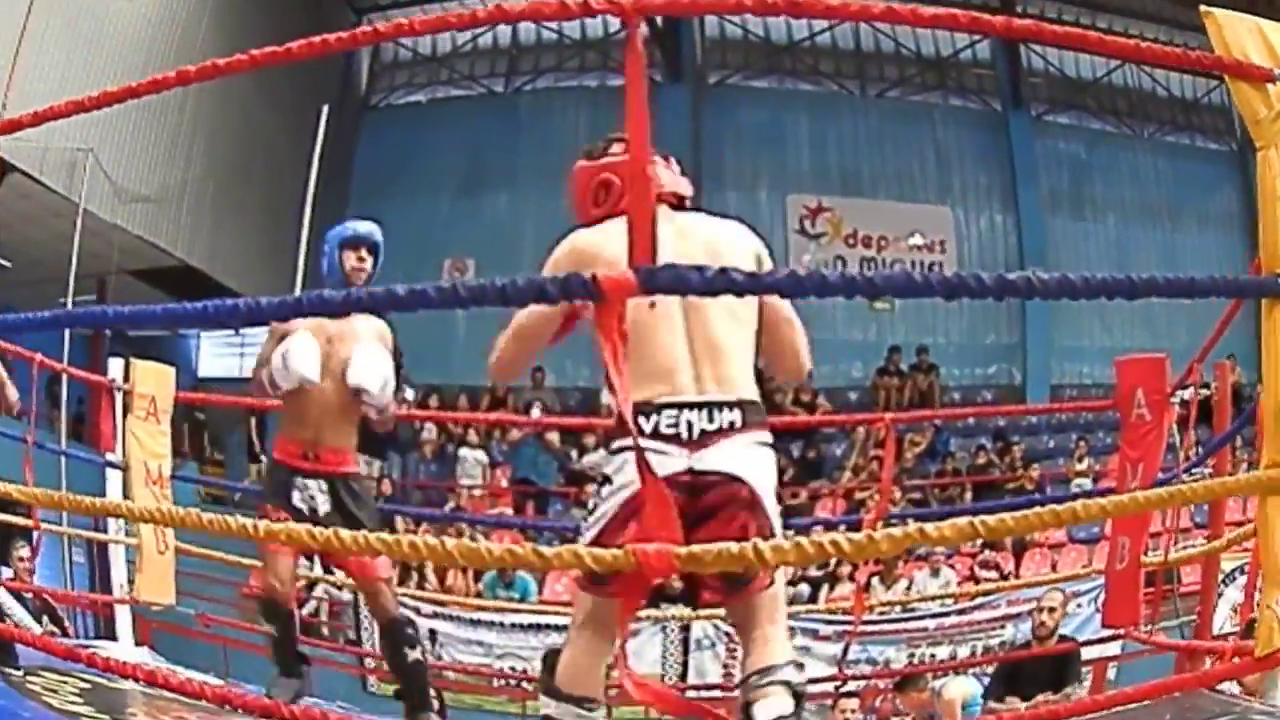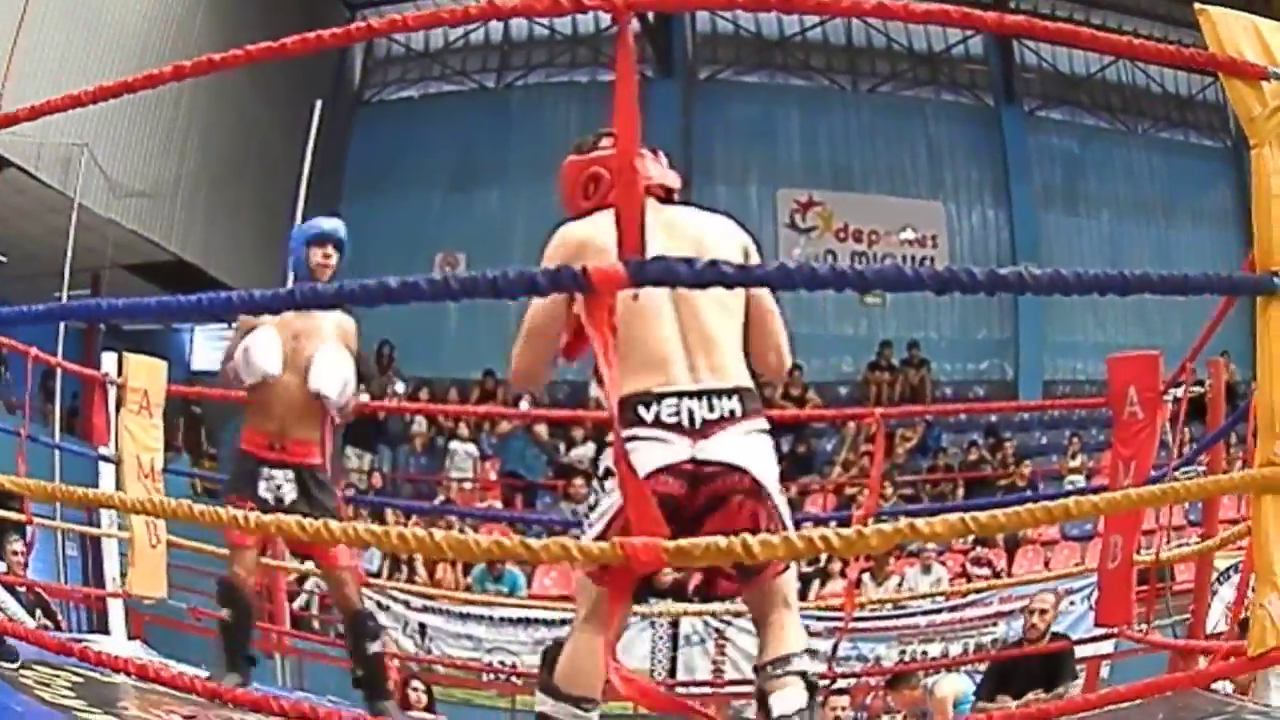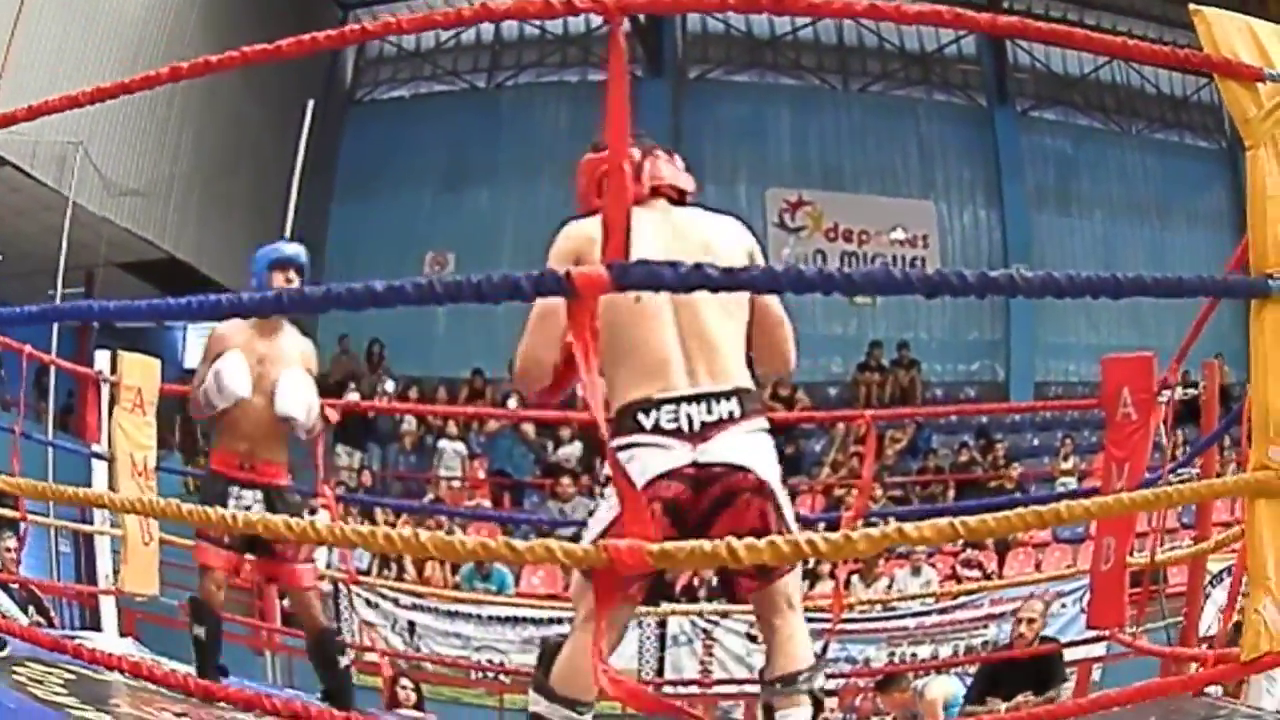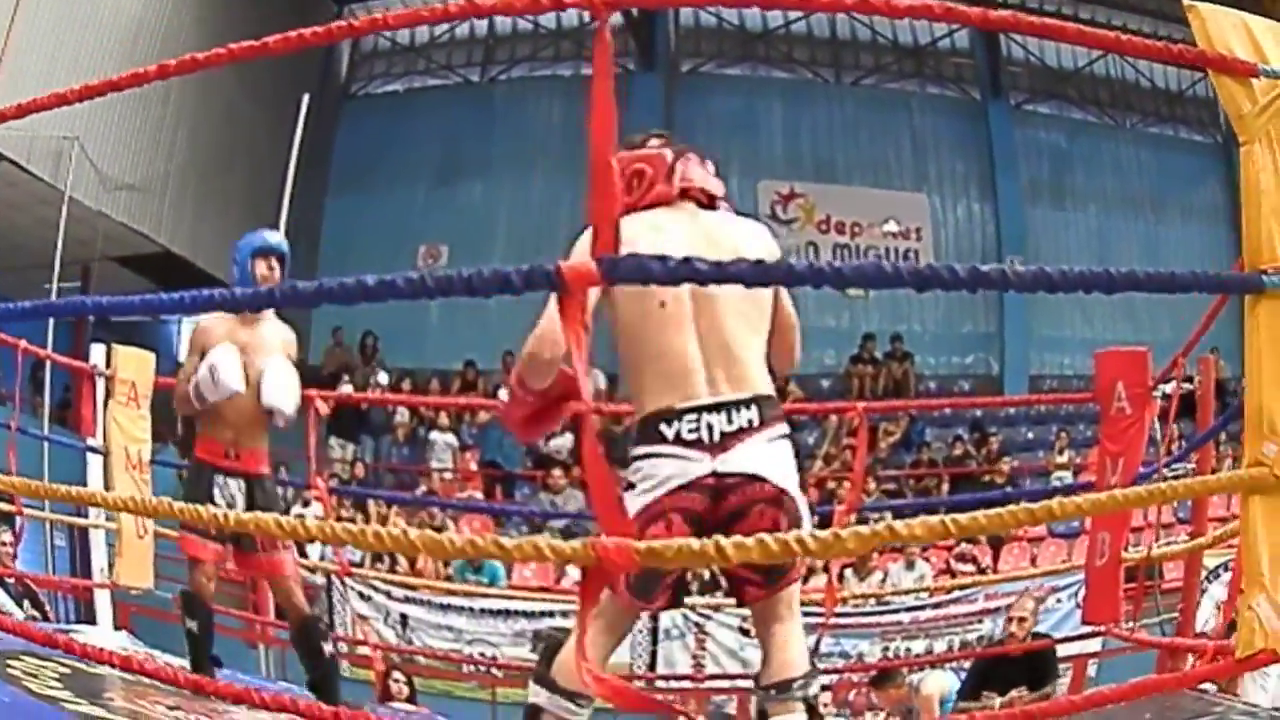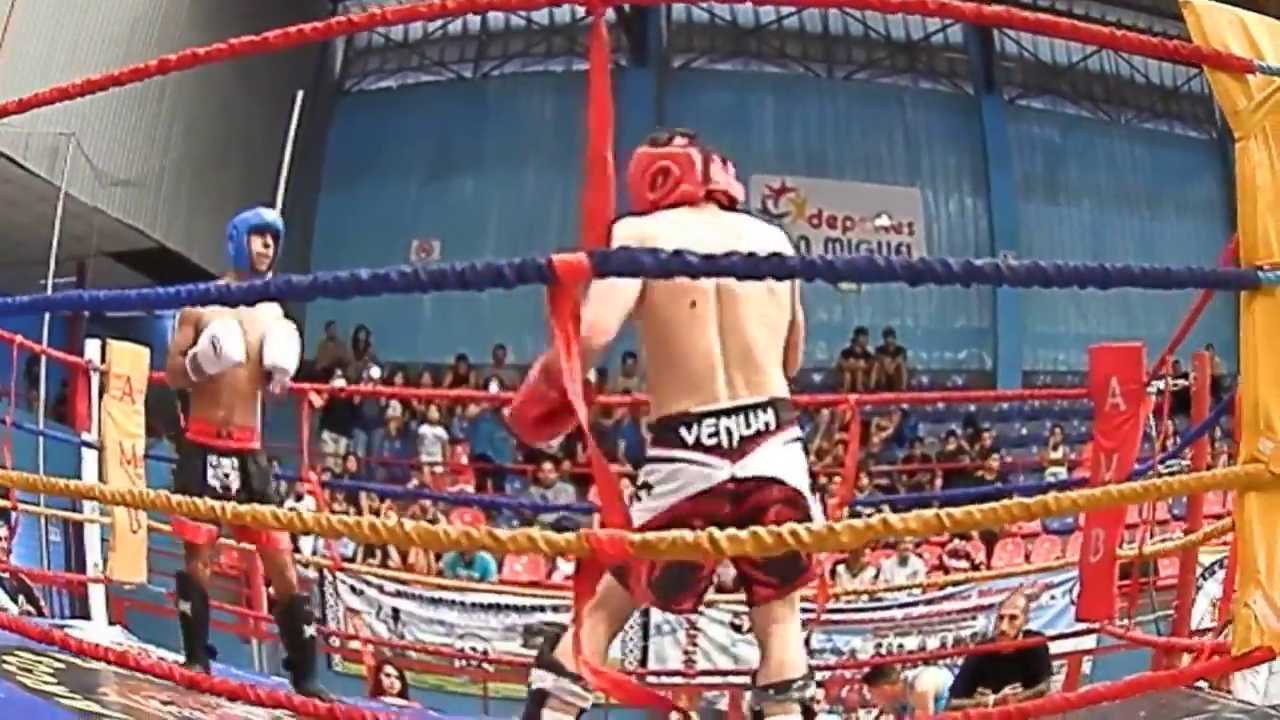
dt=0.1s
person 1, frame 1
left shoulder: (586, 246)
right shoulder: (737, 238)
left elbow: (503, 365)
right elbow: (795, 364)
left wrist: (555, 312)
left hip: (648, 455)
right hip: (740, 449)
left knee: (596, 626)
right knee: (763, 623)
person 1, frame 2
left shoulder: (579, 238)
right shoulder: (726, 231)
left elbow: (527, 374)
right elbow: (775, 363)
left wrist: (565, 318)
left hip: (649, 447)
right hip: (739, 439)
left knee: (597, 622)
right knee: (777, 610)
person 1, frame 3
left shoulder: (582, 239)
right shoulder: (734, 233)
left elbow: (533, 369)
right elbow: (781, 362)
left hip: (650, 452)
right hip: (743, 444)
left knee: (595, 625)
right knee: (781, 613)
person 1, frame 4
right shoulder: (754, 236)
left elbow: (542, 354)
left wrist: (528, 390)
left hip: (667, 457)
right hip: (759, 451)
left knee: (600, 622)
right knee: (778, 617)
person 1, frame 5
left shoulder: (638, 233)
right shoulder: (773, 239)
left elbow: (591, 335)
left wrist: (551, 381)
left hip: (686, 460)
right hip: (775, 450)
left knee: (604, 608)
right knee: (775, 615)
person 2, frame 1
left shoulder: (376, 332)
right shoulder: (292, 317)
left elbow: (387, 421)
right elbow: (258, 382)
left wrist: (381, 398)
right wrist: (278, 376)
left hip: (343, 474)
right hip: (290, 468)
left knee: (380, 592)
right knee: (277, 580)
right ankle: (291, 674)
person 2, frame 2
left shoulder: (341, 326)
right shoulder: (259, 311)
left elbow: (347, 412)
right elbow: (225, 374)
left wrist: (341, 396)
right wrist: (241, 368)
left hip: (309, 465)
right hip: (257, 458)
left knee: (344, 582)
right knee: (241, 569)
right ankle: (236, 669)
person 2, frame 3
left shoulder: (303, 350)
right shoulder: (226, 335)
right elbow: (196, 408)
left wrist: (305, 419)
right wrist: (213, 395)
left hip: (275, 484)
right hip: (226, 477)
left knee: (307, 601)
right knee: (212, 584)
left ankle: (344, 704)
right ankle: (208, 678)
person 2, frame 4
left shoulder: (284, 337)
right shoulder: (210, 327)
right elbow: (181, 403)
left wrist: (286, 408)
right wrist: (202, 389)
left hip: (256, 472)
right hip: (210, 466)
left knee: (289, 588)
right knee: (202, 576)
left ankle: (330, 696)
right ankle: (202, 673)
person 2, frame 5
left shoulder: (274, 311)
right shoulder: (201, 303)
right elbow: (172, 374)
left wrist: (282, 367)
right wrist: (202, 359)
left hip: (249, 449)
right hip: (204, 445)
left knee: (281, 564)
right knee: (199, 558)
left ankle: (304, 677)
right ankle: (197, 663)
